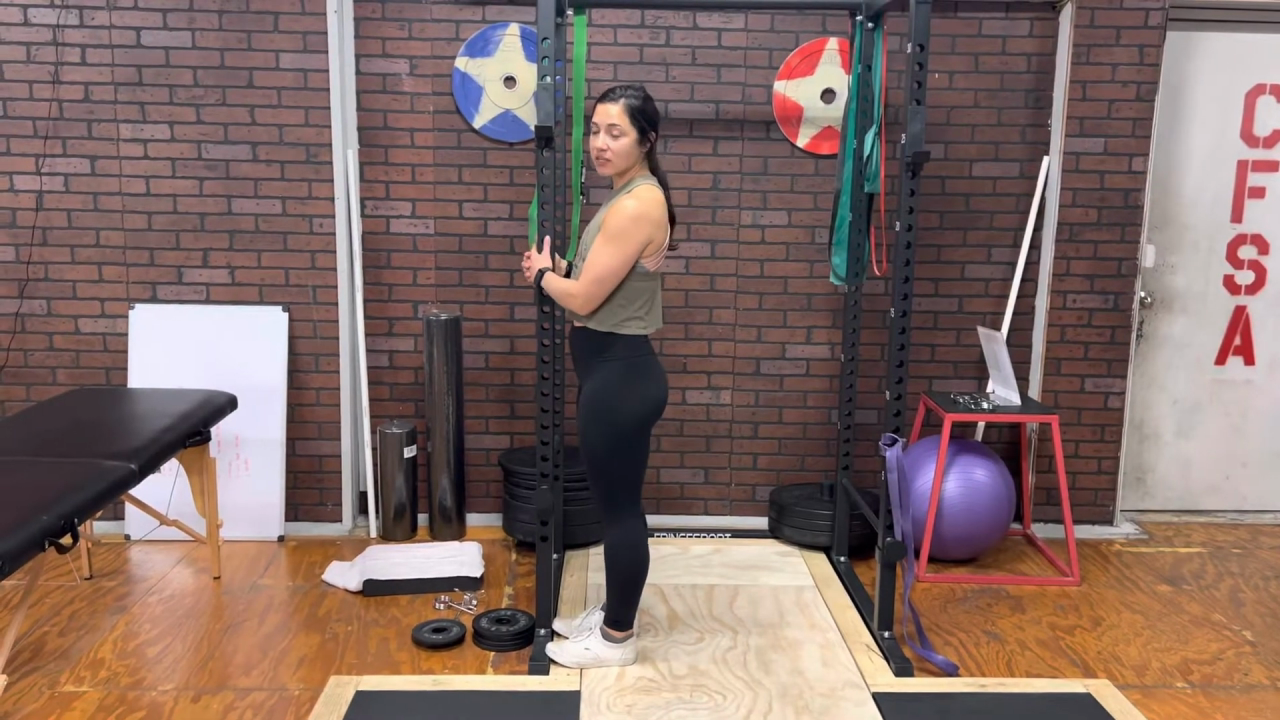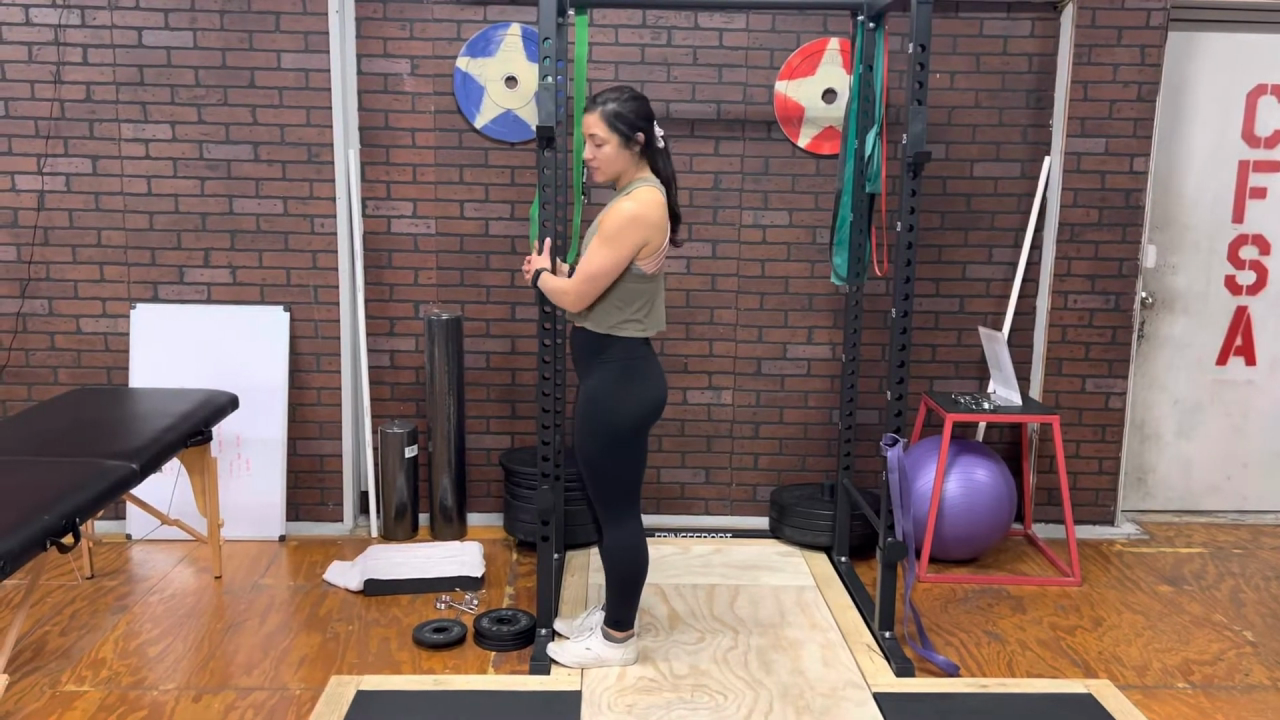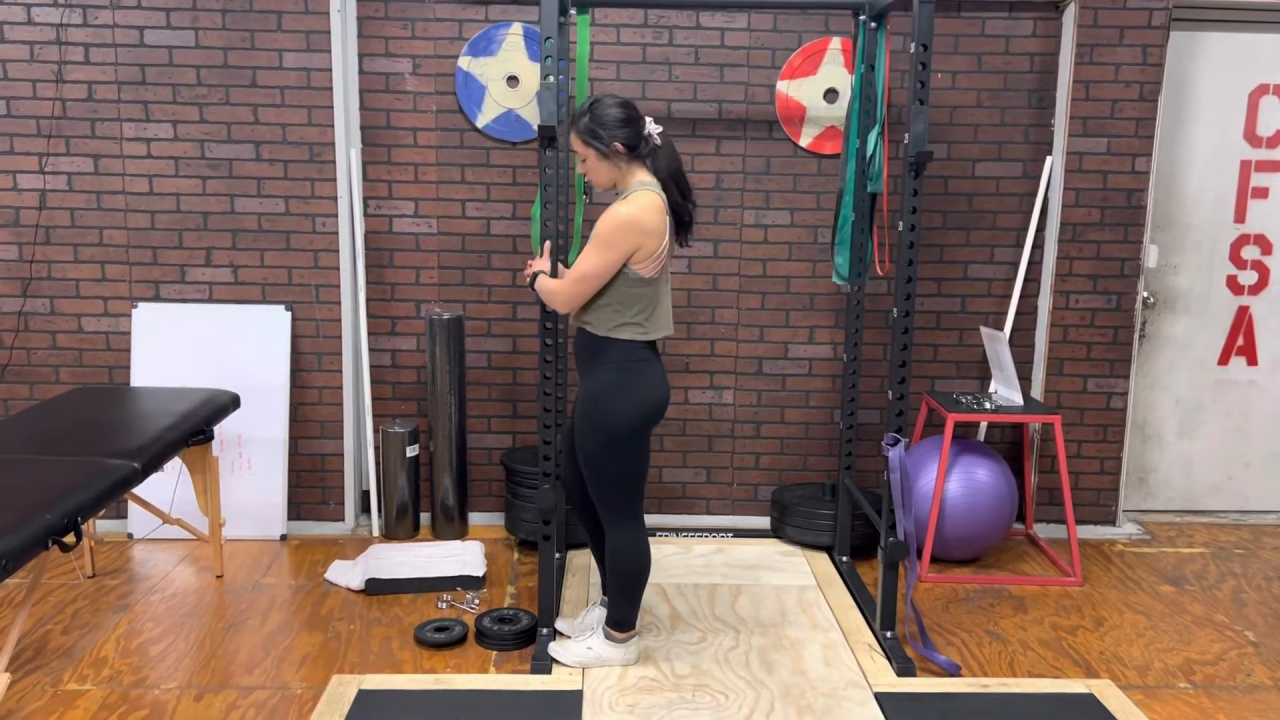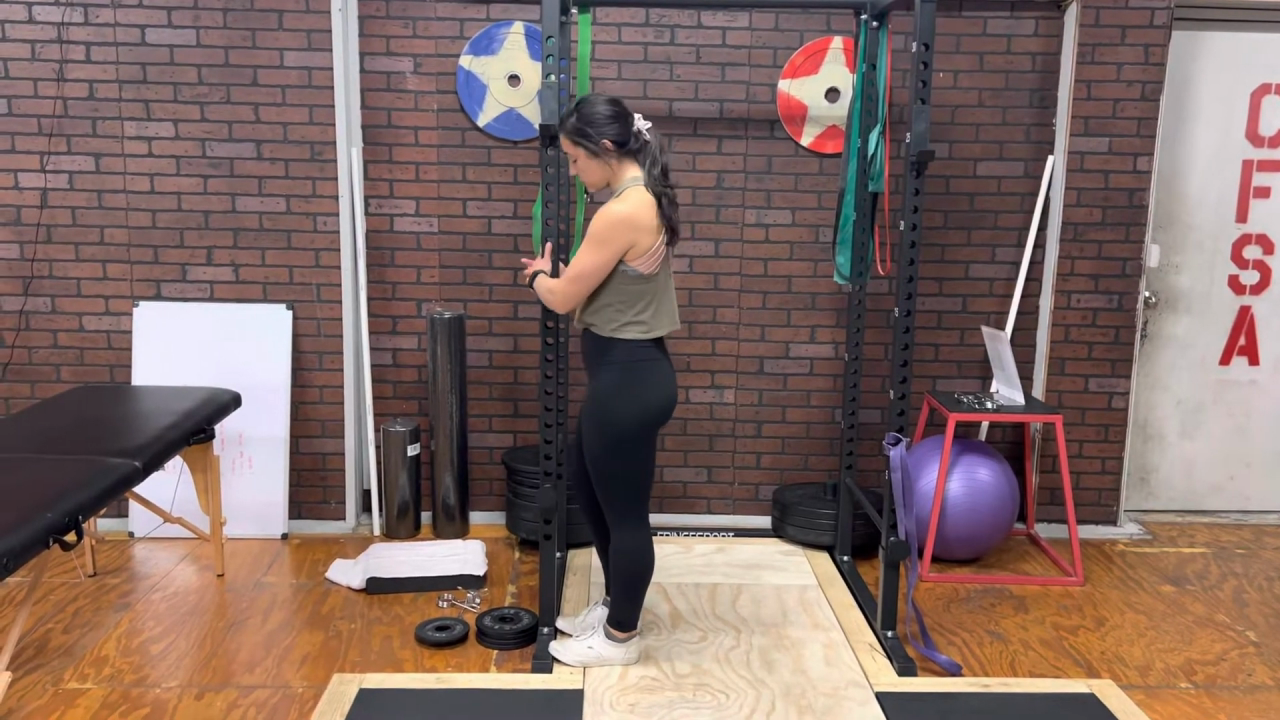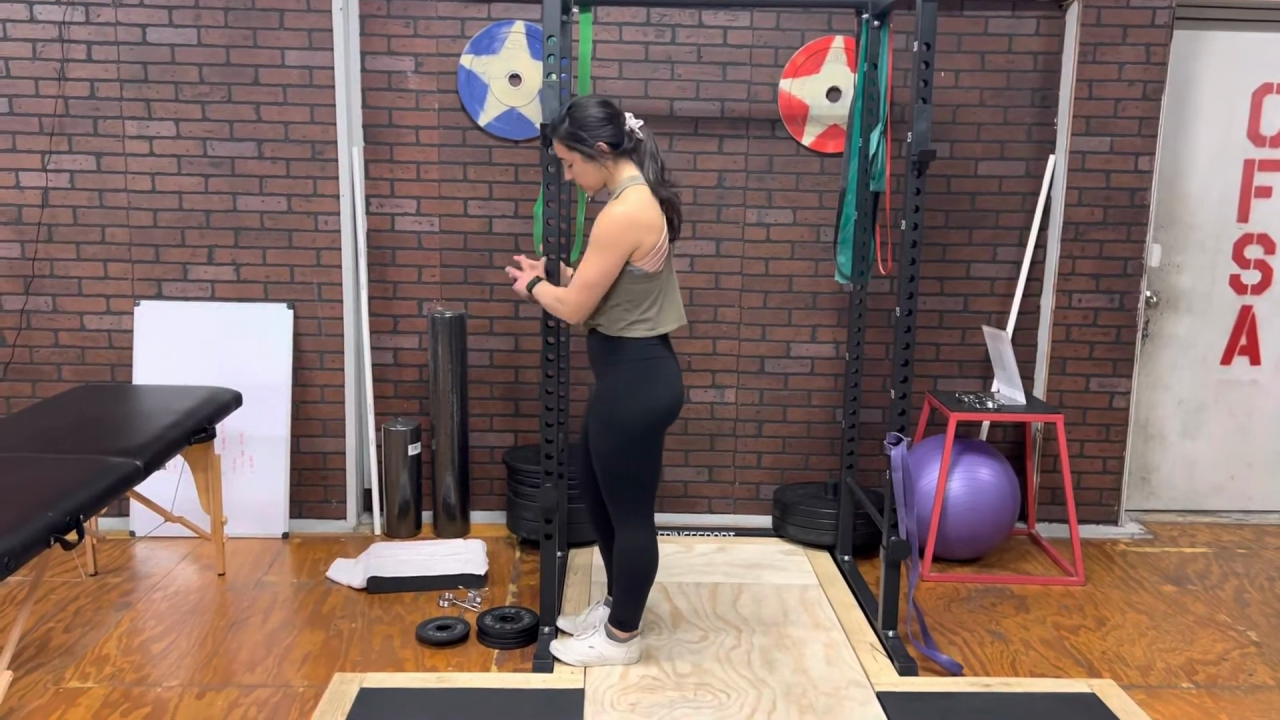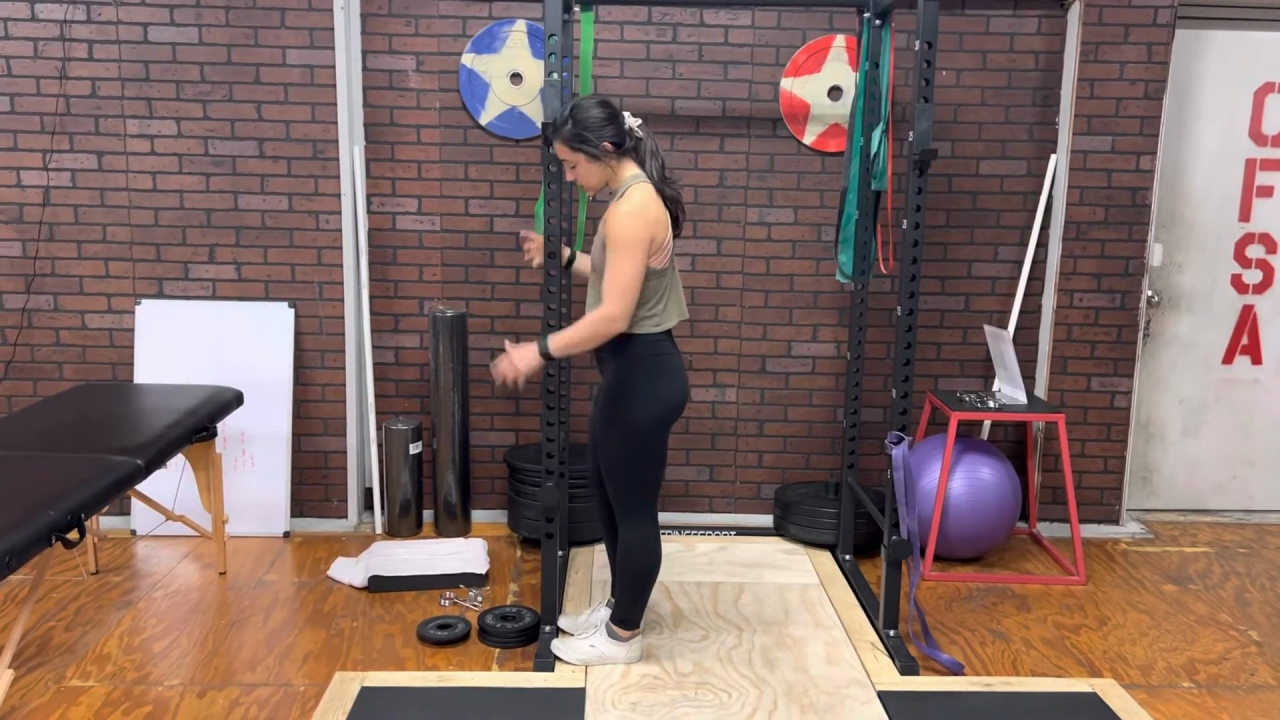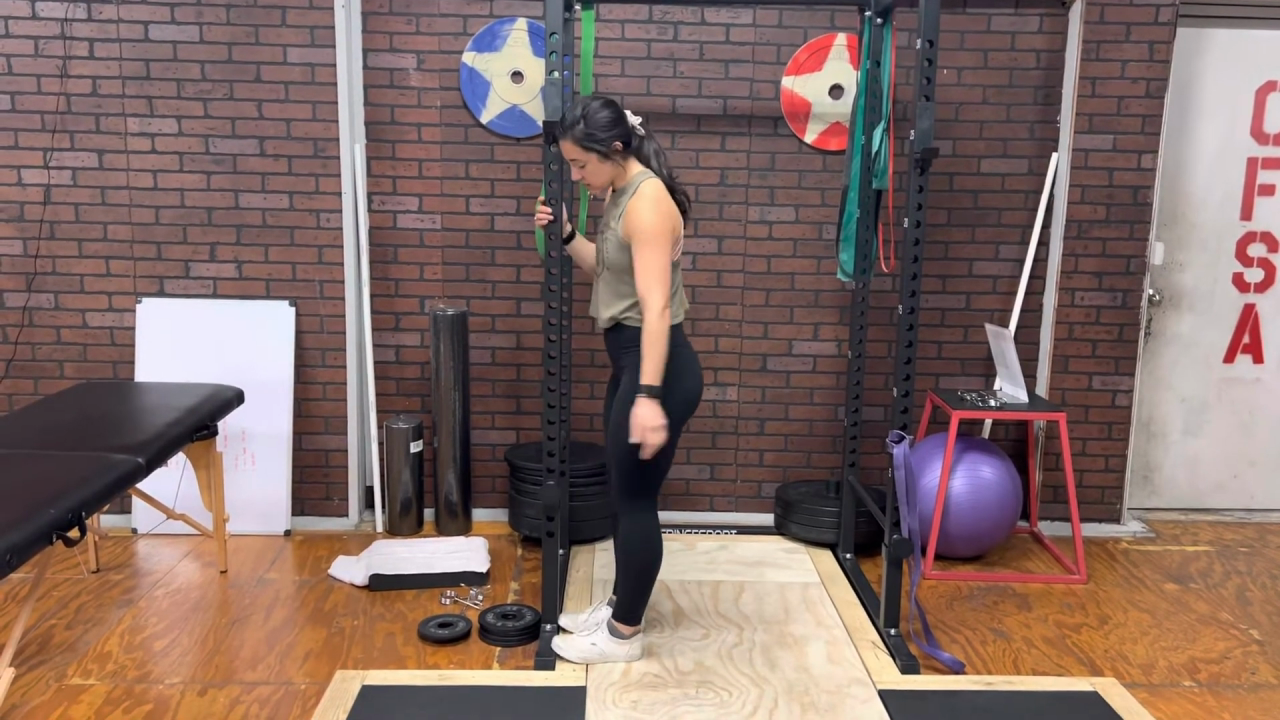
dt=0.2s
person 1, frame 1
left shoulder: (636, 207)
right shoulder: (629, 198)
left elbow: (582, 299)
left wrist: (544, 274)
right wrist: (558, 267)
left hip: (620, 376)
right hip: (611, 371)
left knee: (619, 509)
right knee: (614, 504)
left ankle: (617, 639)
right ankle: (613, 613)
person 1, frame 2
left shoulder: (633, 209)
right shoulder: (639, 198)
left elbow: (576, 297)
left wrist: (540, 275)
right wrist: (558, 272)
left hip: (619, 378)
right hip: (612, 371)
left knee: (617, 510)
right knee: (605, 502)
left ankle: (617, 638)
right ankle: (613, 610)
person 1, frame 3
left shoulder: (627, 214)
right shoulder: (650, 200)
left elbow: (567, 297)
left wrist: (539, 277)
right wrist: (556, 273)
left hip: (620, 380)
right hip: (617, 373)
left knee: (618, 511)
right knee: (581, 491)
left ankle: (618, 637)
right ankle: (613, 606)
person 1, frame 4
left shoulder: (621, 212)
right shoulder: (642, 197)
left elbow: (565, 298)
left wrist: (538, 275)
right wrist: (557, 272)
left hip: (628, 379)
right hip: (625, 372)
left knee: (624, 511)
right knee: (588, 488)
left ankle: (620, 636)
right ankle: (615, 604)
person 1, frame 5
left shoulder: (623, 213)
right shoulder: (637, 197)
left elbow: (577, 308)
left wrist: (532, 287)
right wrist: (558, 275)
left hip: (636, 377)
right hip: (628, 371)
left knee: (629, 511)
right knee: (595, 490)
left ankle: (621, 636)
right ankle: (616, 605)
person 1, frame 6
left shoulder: (633, 210)
right shoulder: (629, 197)
left elbow: (614, 315)
left wrist: (539, 352)
right wrist: (558, 256)
left hip: (644, 374)
right hip: (631, 370)
left knee: (634, 508)
right knee: (611, 495)
left ankle: (622, 635)
right ankle: (620, 605)
person 1, frame 7
left shoulder: (647, 203)
right shoulder: (619, 194)
left elbow: (658, 307)
left wrist: (650, 397)
right wrist: (566, 235)
left hip: (654, 364)
right hip: (628, 359)
left knee: (634, 499)
right knee: (624, 493)
left ankle: (623, 632)
right ankle: (622, 606)
